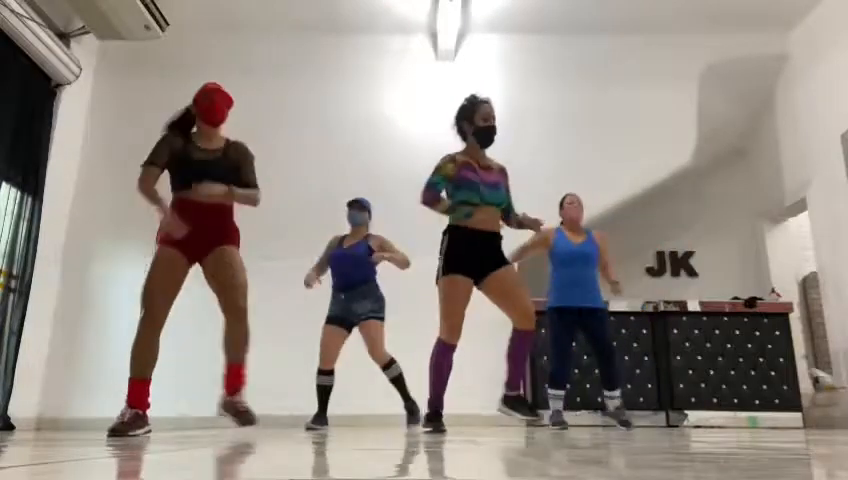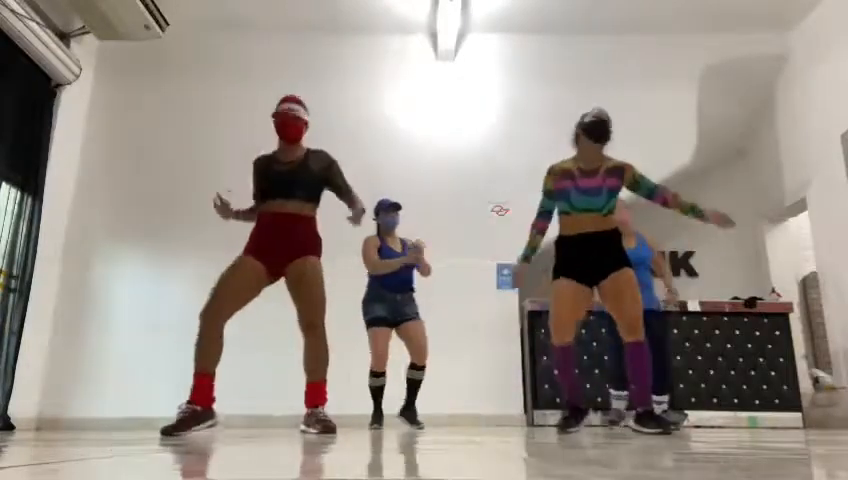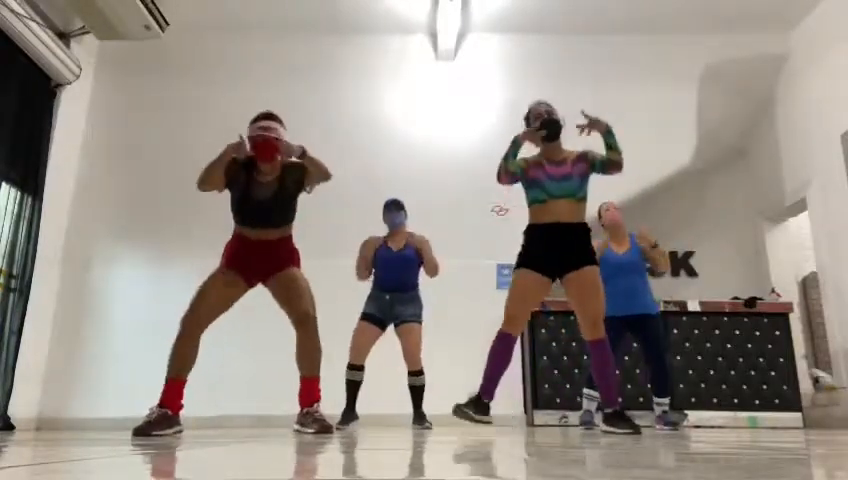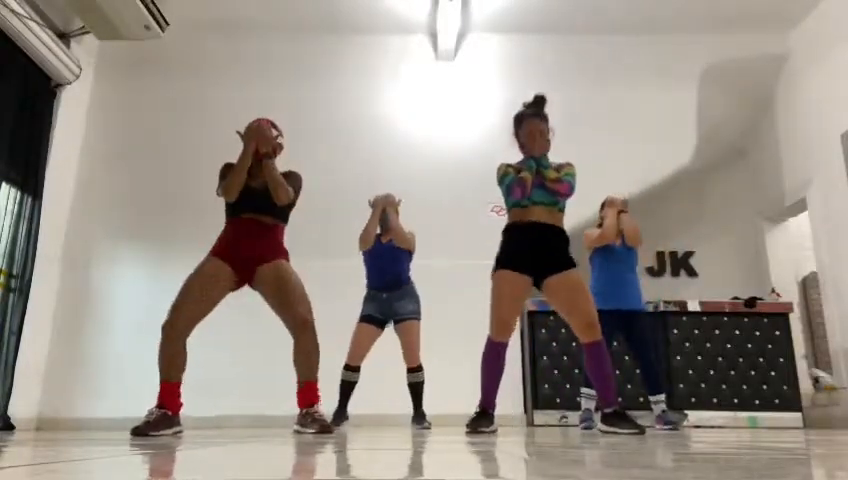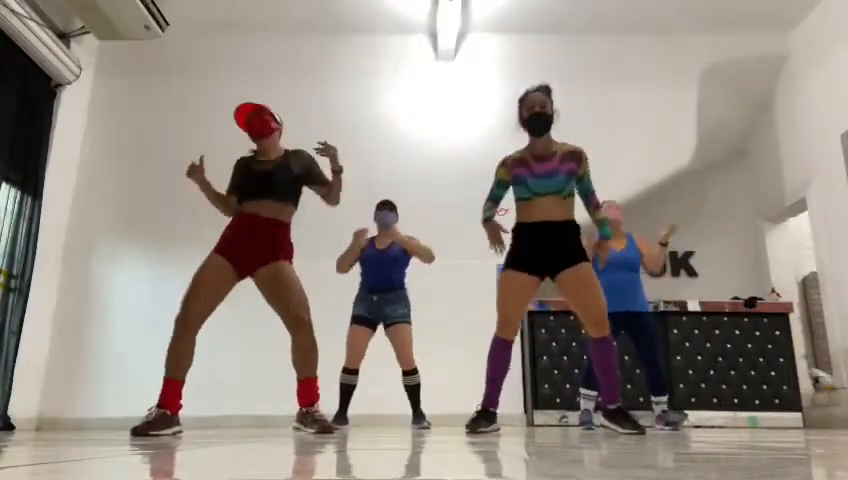
dt=1s
person 1, frame 1
left shoulder: (499, 171)
right shoulder: (452, 163)
left elbow: (508, 215)
right elbow: (429, 196)
left wrist: (526, 221)
right wrist: (467, 214)
left hip: (492, 250)
right hip: (460, 248)
left knee: (526, 315)
right knee: (451, 330)
left ankle: (513, 394)
right ankle: (434, 411)
person 1, frame 2
left shoulder: (619, 170)
right shoulder: (557, 171)
left elbow: (658, 193)
right elbow: (543, 216)
left wrist: (702, 212)
right wrist: (526, 257)
left hip: (608, 250)
right hip: (571, 254)
left knee: (632, 328)
right knee: (560, 332)
left ankle: (643, 411)
right ankle: (574, 405)
person 1, frame 3
left shoulder: (583, 159)
right shoulder: (527, 165)
left elbow: (615, 165)
right elbow: (503, 178)
left wrist: (605, 131)
right wrist: (517, 141)
left hip: (577, 243)
right hip: (538, 244)
left knee: (594, 325)
right knee: (512, 322)
left ankle: (612, 410)
right ankle: (482, 399)
person 1, frame 4
left shoulder: (564, 168)
right shoulder: (507, 170)
left elbow: (564, 189)
right elbow: (517, 191)
left wrist: (542, 158)
right wrist: (530, 160)
left hip: (554, 249)
right hip: (517, 247)
left knee: (589, 326)
right knee: (500, 329)
left ankle: (610, 410)
right ankle: (486, 411)
person 1, frame 5
left shoulder: (574, 155)
right shoulder: (511, 163)
left elbow: (589, 196)
right elbow: (491, 201)
left wrist: (605, 233)
right wrist: (489, 222)
left hip: (567, 242)
right hip: (526, 244)
left knee: (598, 322)
right knee: (506, 327)
left ankle: (612, 407)
right ankle: (488, 410)
person 2, frame 1
left shoulder: (238, 152)
right shoulder: (173, 142)
left elbow: (254, 197)
right elbow: (145, 181)
left wrist: (225, 191)
right wrist: (164, 209)
left hip: (219, 234)
right hip: (176, 233)
left knee: (237, 309)
right knee: (151, 315)
left ankle: (234, 394)
right ankle: (136, 409)
person 2, frame 2
left shoulder: (321, 160)
right shoulder: (262, 164)
left elbow: (351, 197)
left wrist: (358, 210)
right wrist: (233, 213)
left hip: (303, 243)
right hip: (262, 243)
left knee: (313, 324)
right knee: (211, 313)
left ankle: (315, 409)
right ankle: (200, 405)
person 2, frame 3
left shoulder: (293, 172)
right shoulder: (237, 169)
left elbow: (324, 175)
right elbow: (204, 184)
left wrist: (299, 152)
right wrist: (227, 153)
left hip: (281, 258)
right hip: (239, 257)
left knee: (307, 318)
right knee: (190, 322)
left ankle: (310, 409)
right ankle: (168, 410)
person 2, frame 4
left shoulder: (290, 177)
right shoulder: (232, 170)
left elbow: (282, 198)
right elbow: (229, 194)
left wrist: (266, 155)
right wrist: (248, 149)
left hip: (269, 253)
right hip: (227, 251)
left knee: (304, 322)
right knee: (174, 324)
left ankle: (309, 409)
right ankle: (167, 410)
person 2, frame 5
left shoulder: (299, 160)
right shoulder: (244, 164)
left elbow: (333, 197)
left wrist: (335, 165)
right wrist: (200, 181)
left hip: (274, 247)
right hip: (233, 242)
left knee: (301, 322)
right knee: (186, 320)
left ankle: (309, 408)
right ankle: (167, 410)
person 3, frame 1
left shoulder: (375, 240)
right shoulder: (336, 242)
left elbow: (405, 263)
right elbow: (319, 266)
left wrist: (387, 256)
right wrist: (311, 275)
left hip: (367, 300)
right hip: (339, 304)
left knee: (377, 352)
right knee: (325, 357)
left ankle: (409, 403)
right ankle: (321, 414)
person 3, frame 2
left shoulder: (408, 244)
right shoulder: (372, 242)
left elbow: (425, 271)
right elbow: (373, 268)
left wrist: (420, 259)
right wrist: (406, 259)
left hip: (405, 302)
right hip: (378, 302)
left knee: (420, 353)
right knee: (379, 358)
left ankle: (409, 407)
right ankle: (377, 411)
person 3, frame 3
left shoulder: (418, 241)
right shoulder: (375, 244)
left elbow: (433, 272)
right elbow: (362, 275)
left wrist: (423, 249)
right wrist: (365, 254)
left hip: (408, 302)
right hip: (377, 301)
left knee: (413, 358)
right knee: (356, 354)
left ankle: (418, 413)
right ankle: (349, 410)
person 3, frame 4
left shoulder: (407, 238)
right shoulder: (369, 239)
left elbow: (400, 238)
right elbow: (365, 241)
left wrist: (392, 210)
right wrist: (376, 210)
left hip: (404, 299)
right hip: (374, 301)
left knee: (412, 358)
right knee: (354, 356)
left ankle: (418, 413)
right ankle: (341, 410)
person 3, frame 5
left shoulder: (406, 242)
right shoulder: (363, 244)
left elbow: (429, 257)
right elbow: (341, 268)
left wrist: (401, 237)
right wrist: (354, 243)
left hip: (395, 302)
right hip: (365, 302)
left knee: (406, 360)
right knee: (352, 359)
left ankle: (417, 413)
right ankle: (341, 413)
person 4, frame 1
left shoulder: (597, 238)
right shoulder: (550, 235)
left elbow: (605, 268)
right elbow: (525, 249)
left wrist: (613, 282)
right wrist: (509, 262)
left hip: (592, 306)
right hip: (561, 306)
left knee: (607, 355)
right knee: (561, 358)
left ankle: (614, 406)
right ankle: (556, 410)
person 4, frame 2
left shoulder: (644, 240)
left elbow: (659, 264)
left wrist: (670, 288)
left hip: (649, 309)
left knee: (660, 358)
right knee: (619, 357)
left ankle: (661, 409)
right ankle: (618, 408)
person 4, frame 3
left shoulder: (638, 241)
right shoulder: (598, 246)
left elbow: (663, 267)
left wrist: (653, 246)
right wrist: (596, 254)
left hip: (645, 313)
right hip: (612, 315)
left knee: (659, 361)
left ankle: (662, 413)
right ankle: (587, 411)
person 4, frame 4
left shoulder: (628, 235)
right shoulder: (592, 234)
left elbow: (634, 239)
right elbow: (607, 236)
left wrist: (624, 211)
right wrist: (612, 210)
left hip: (632, 308)
right hip: (602, 308)
left knee: (647, 359)
left ankle: (661, 411)
right ankle: (587, 411)
person 4, frame 5
left shoulder: (636, 242)
right shoulder: (595, 242)
left elbow: (655, 267)
left wrist: (663, 243)
right wrist: (590, 246)
left hip: (637, 311)
right hip: (606, 312)
left knee: (653, 361)
left ankle: (662, 412)
right ankle: (586, 411)
